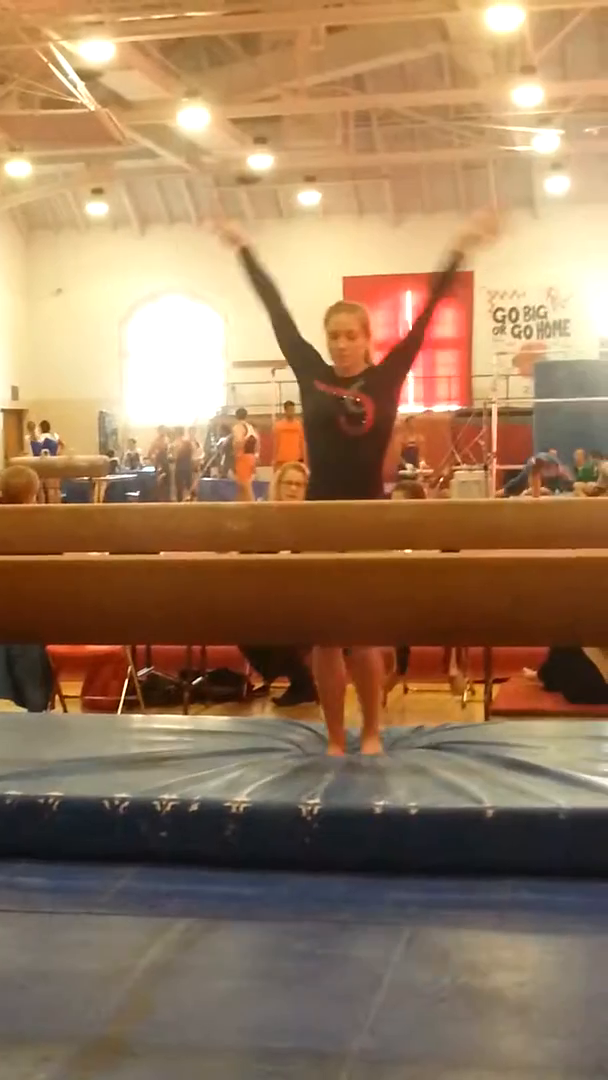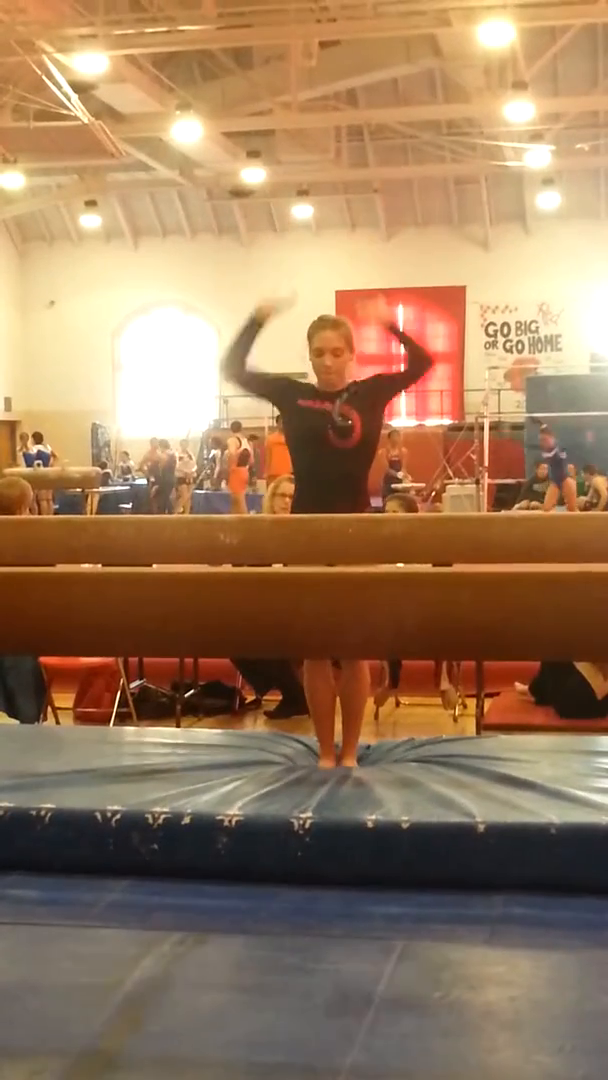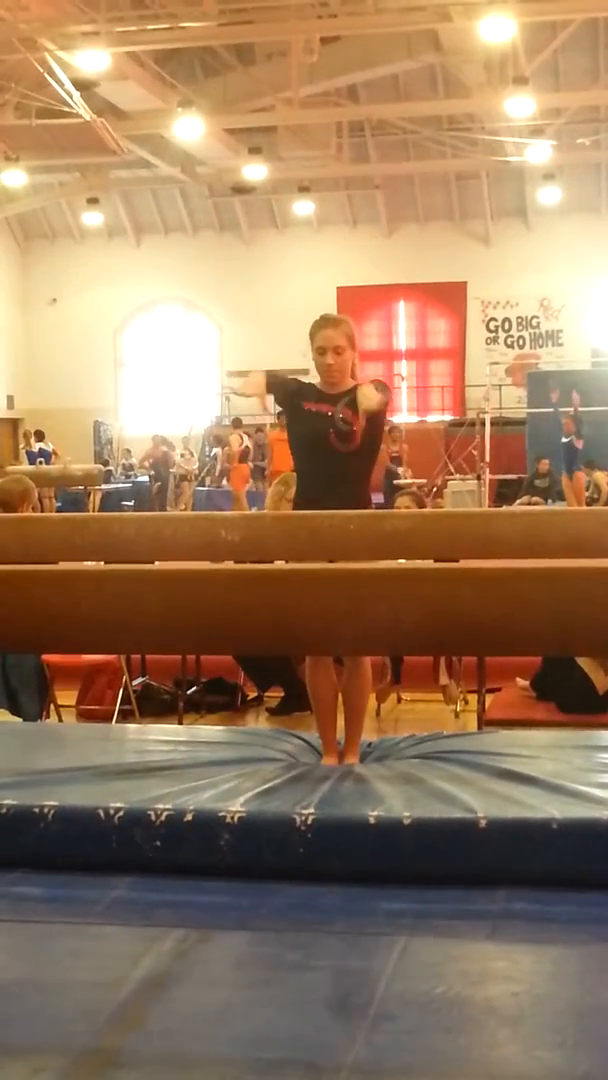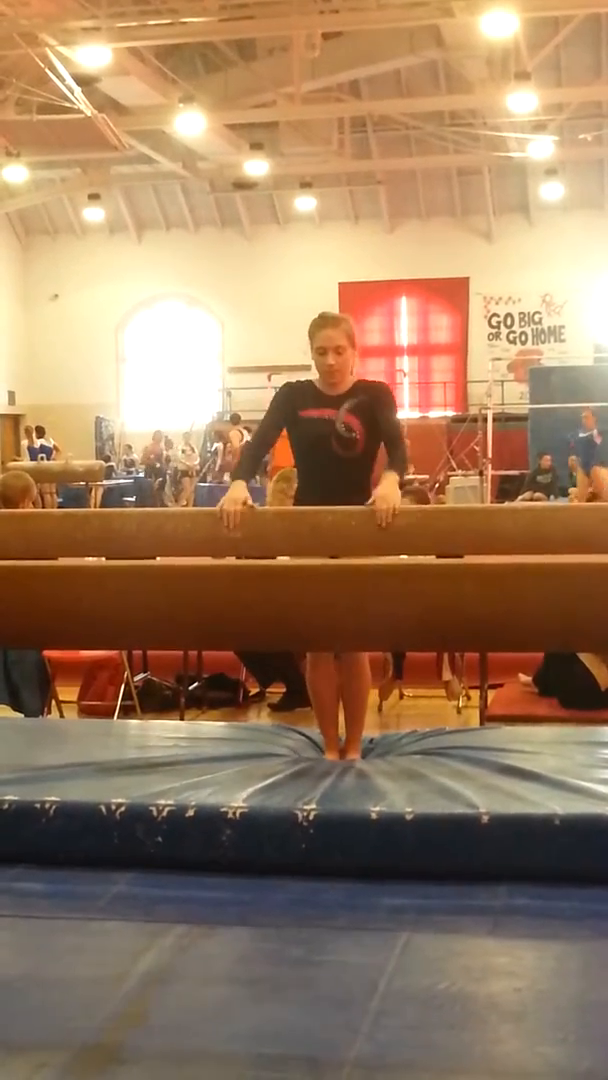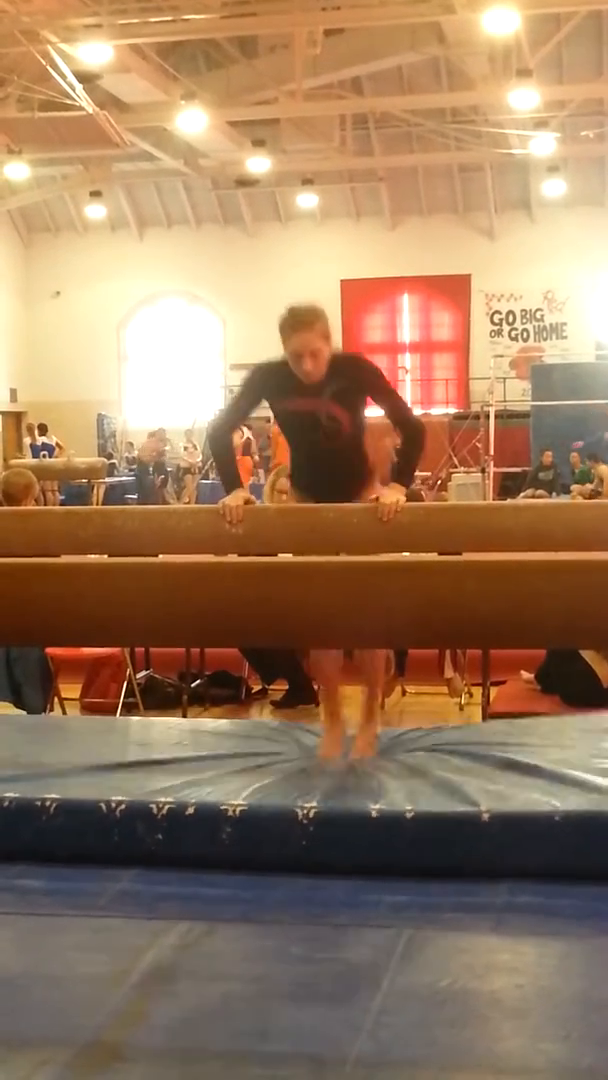
dt=0.4s
person 1, frame 1
left shoulder: (388, 373)
right shoulder: (311, 373)
left elbow: (428, 313)
right elbow: (277, 311)
left wrist: (459, 251)
right wrist: (243, 250)
left knee: (362, 640)
right knee: (324, 638)
left ankle: (372, 732)
right ankle: (335, 742)
person 1, frame 2
left shoulder: (370, 393)
right shoulder: (292, 394)
left elbow: (422, 364)
right elbow: (233, 369)
left wrist: (390, 323)
right wrist: (259, 318)
left ankle: (350, 752)
right ankle: (325, 751)
person 1, frame 3
left shoulder: (370, 393)
right shoulder: (298, 394)
left elbow: (381, 399)
right elbow: (277, 385)
left wrist: (372, 397)
right wrist: (260, 381)
left ankle: (352, 750)
right ankle: (328, 749)
person 1, frame 4
left shoulder: (374, 395)
right shoulder: (293, 396)
left elbow: (396, 444)
right elbow: (260, 442)
left wrist: (391, 479)
right wrist: (238, 482)
left knee: (353, 648)
right knee: (317, 647)
left ankle: (353, 747)
right ankle: (330, 746)
person 1, frame 5
left shoulder: (355, 369)
right shoulder: (268, 377)
left elbow: (411, 430)
right elbow: (220, 432)
left wrist: (398, 485)
right wrist: (233, 488)
left hip: (360, 495)
right hip: (308, 500)
left ankle: (371, 717)
right ankle: (333, 723)
